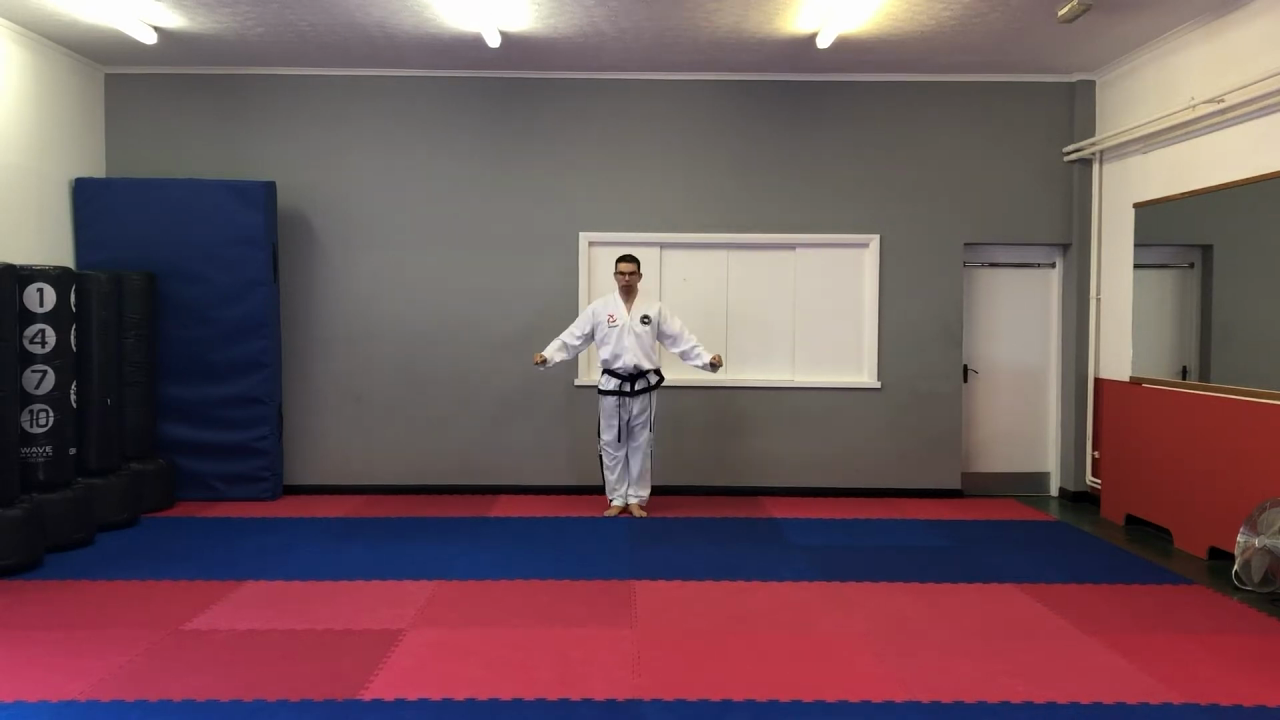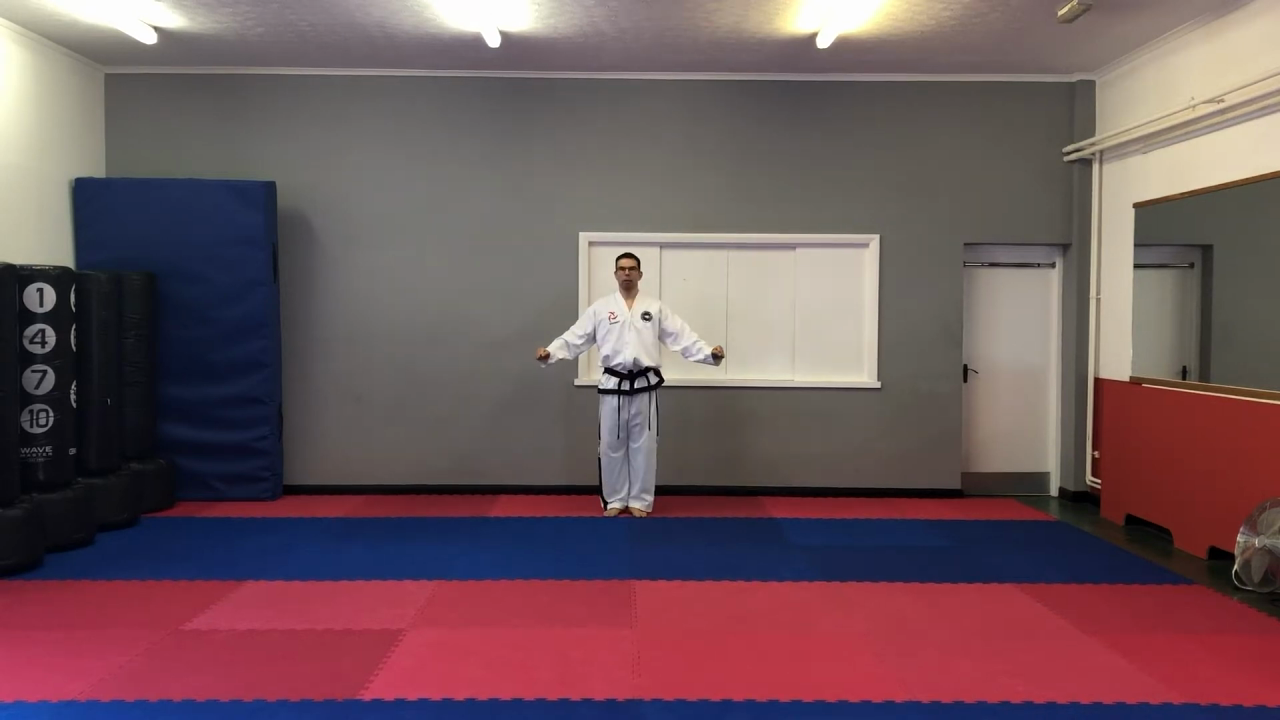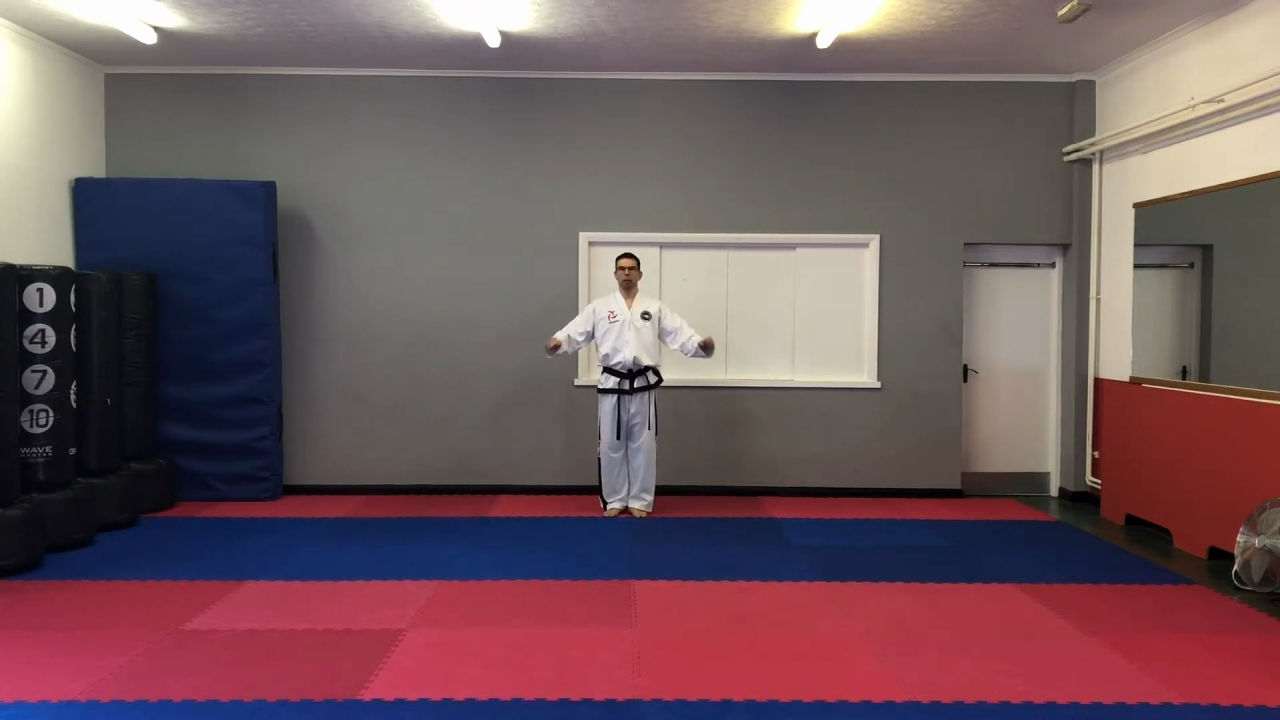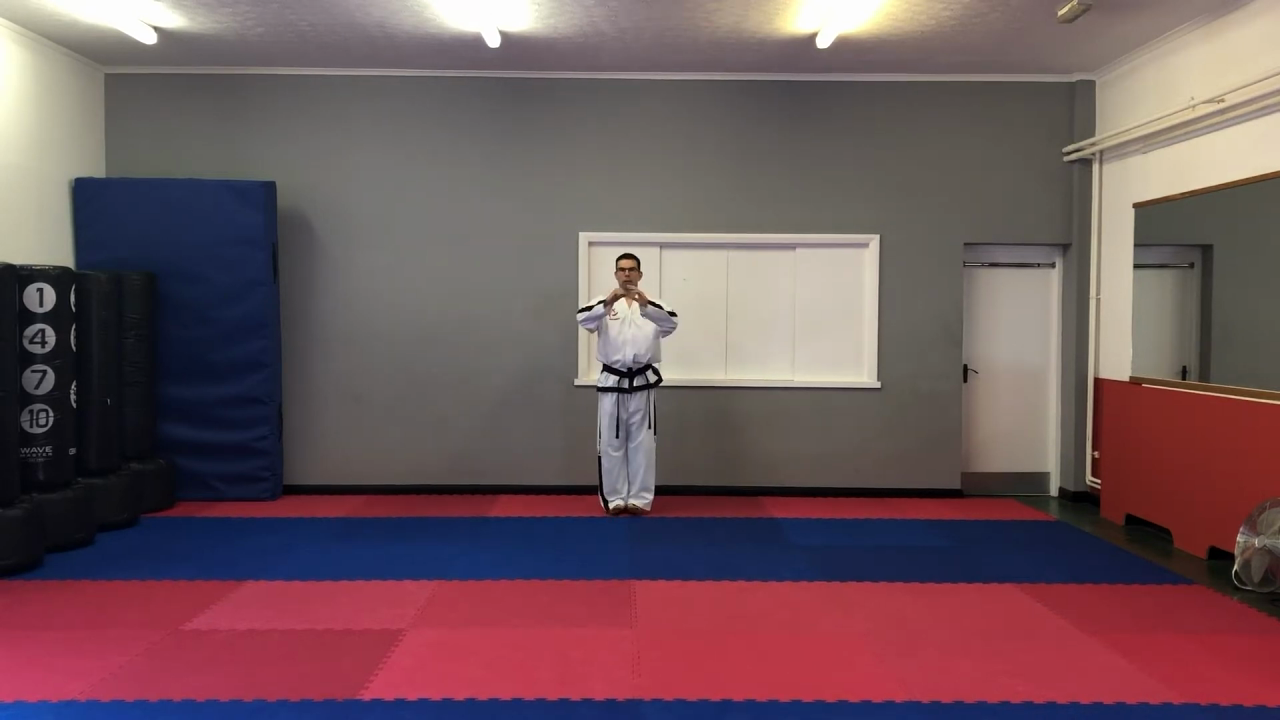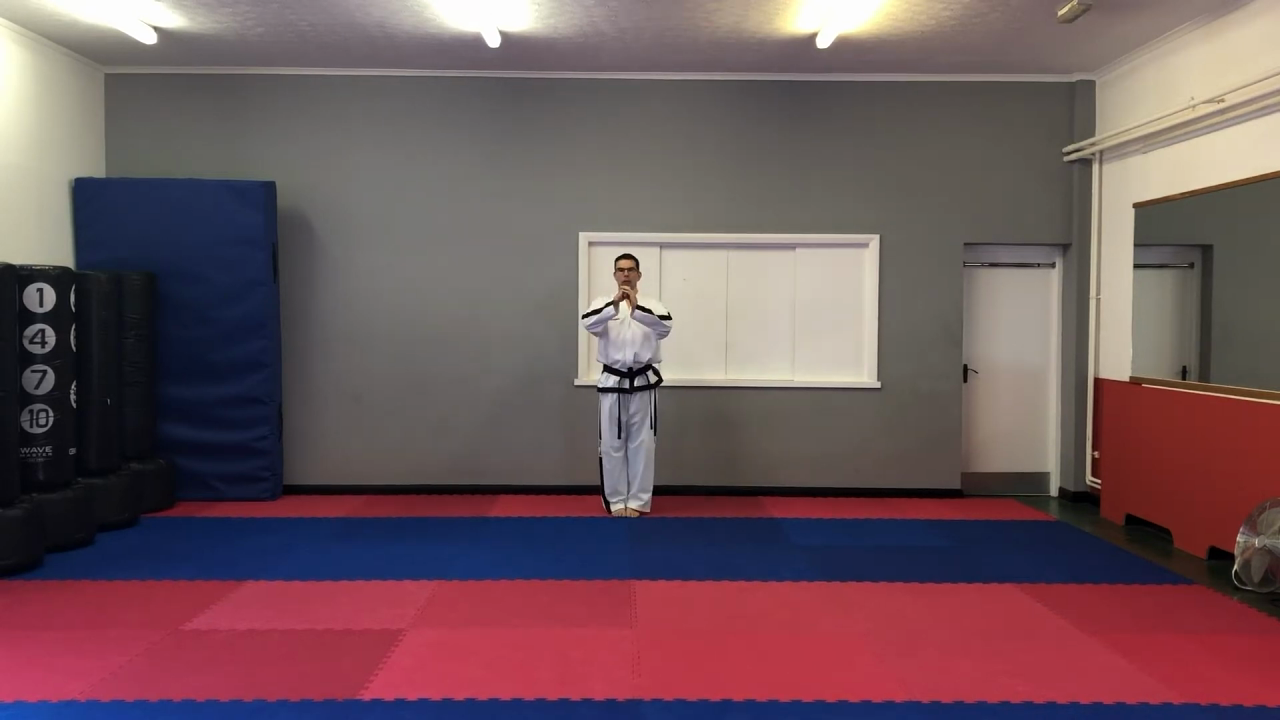
dt=0.4s
person 1, frame 1
left shoulder: (655, 309)
right shoulder: (599, 308)
left elbow: (681, 339)
right elbow: (572, 337)
left wrist: (707, 360)
right wrist: (547, 355)
left hip: (644, 386)
right hip: (612, 386)
left knee: (640, 445)
right knee: (612, 445)
left ankle: (636, 499)
right ankle: (617, 499)
person 1, frame 2
left shoulder: (655, 307)
right shoulder: (600, 308)
left elbow: (681, 337)
right elbow: (575, 338)
left wrist: (709, 353)
right wrist: (550, 352)
left hip: (644, 386)
right hip: (612, 385)
left knee: (643, 445)
right knee: (611, 445)
left ankle: (639, 501)
right ankle: (614, 500)
person 1, frame 3
left shoulder: (655, 307)
right shoulder: (599, 307)
left elbow: (678, 334)
right elbow: (575, 332)
left wrist: (701, 345)
right wrist: (557, 343)
left hip: (643, 384)
right hip: (612, 384)
left knee: (643, 444)
right knee: (611, 444)
left ankle: (639, 500)
right ankle: (614, 500)
person 1, frame 4
left shoulder: (650, 303)
right shoulder: (605, 302)
left elbow: (669, 324)
right elbow: (584, 319)
left wrist: (646, 304)
right wrist: (606, 303)
left hip: (643, 382)
right hip: (611, 382)
left knee: (642, 443)
right knee: (611, 443)
left ankle: (640, 499)
right ankle: (615, 498)
person 1, frame 5
left shoulder: (651, 304)
right shoulder: (602, 303)
left elbow: (664, 327)
right elbow: (589, 324)
left wrist: (636, 307)
right wrist: (614, 304)
left hip: (643, 382)
right hip: (612, 382)
left knee: (642, 444)
right knee: (612, 444)
left ankle: (637, 501)
right ankle: (617, 500)
